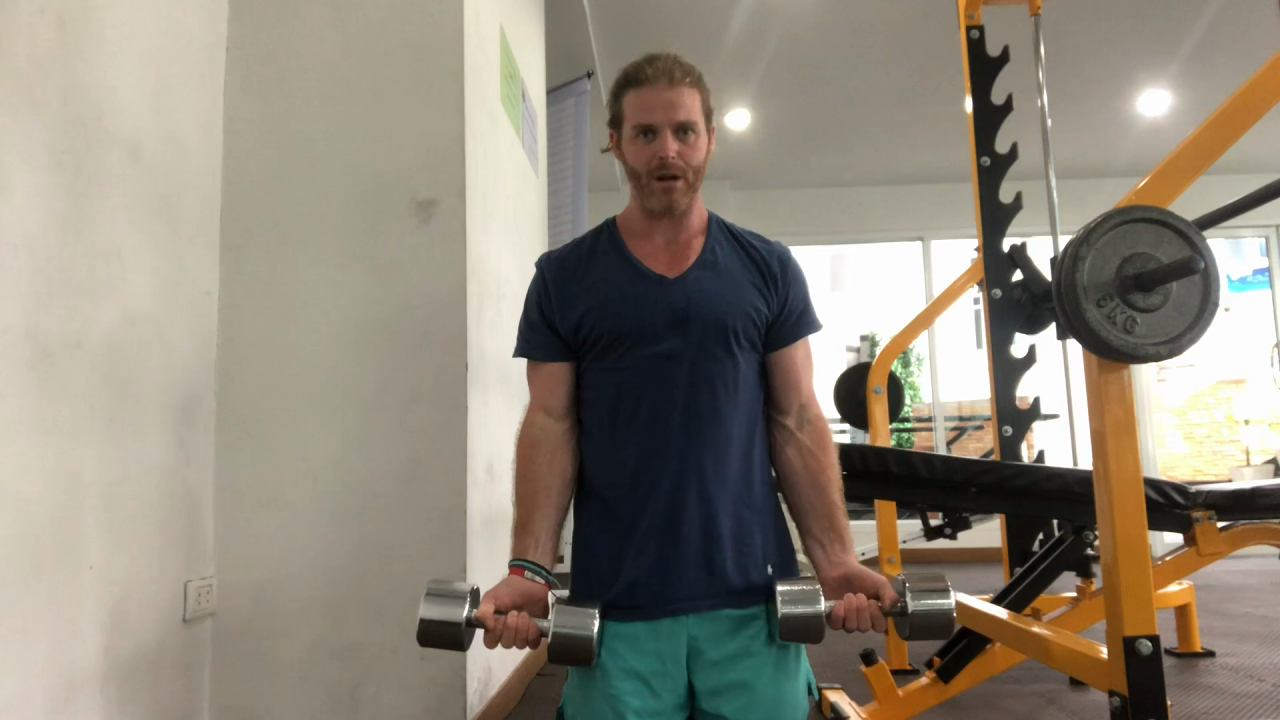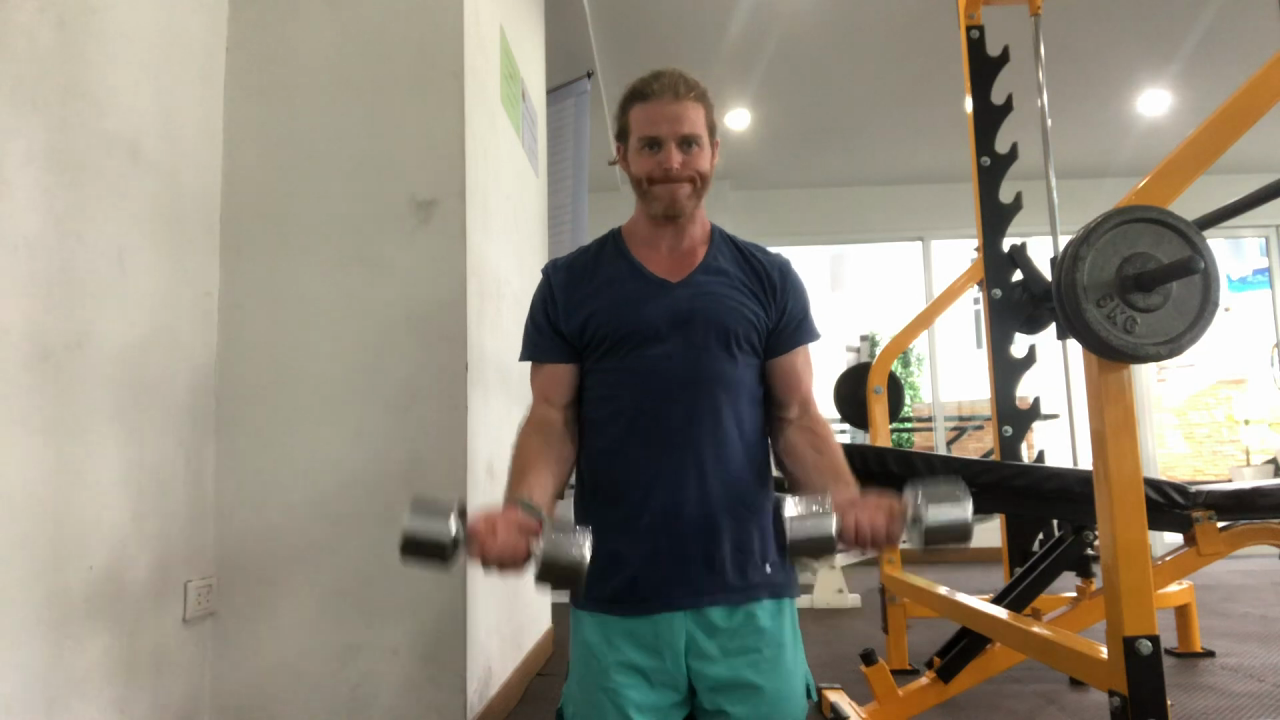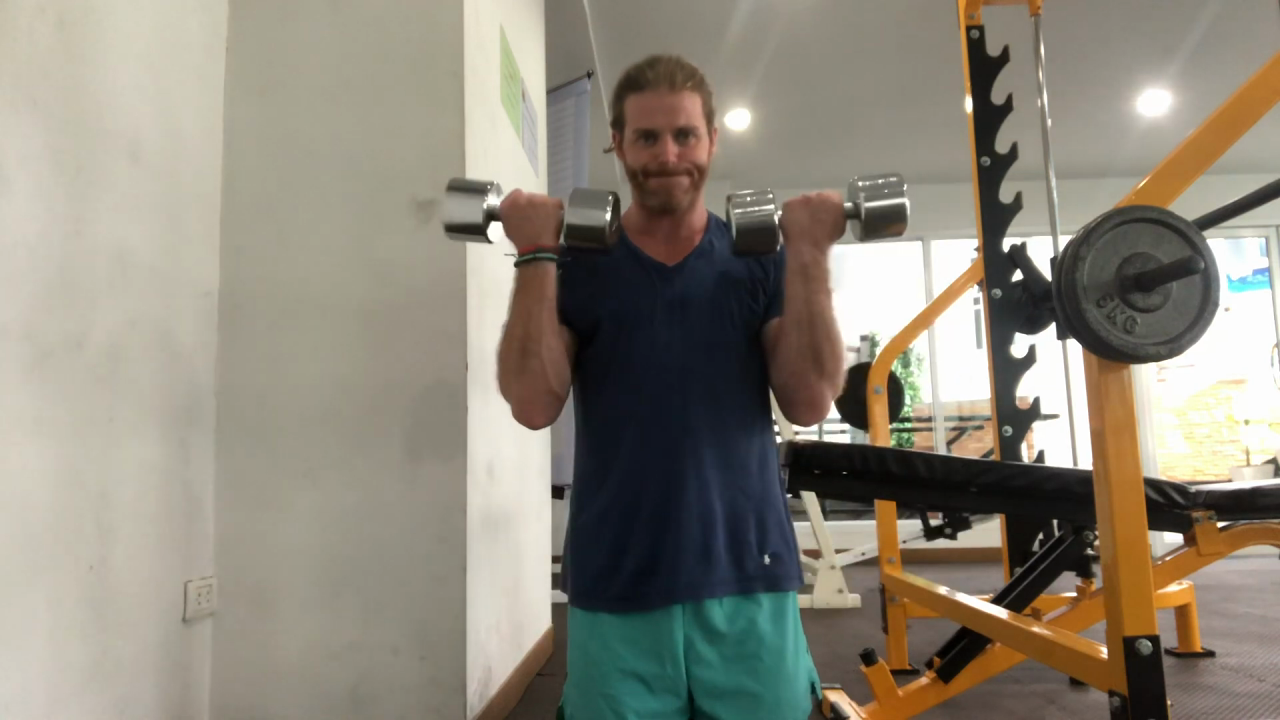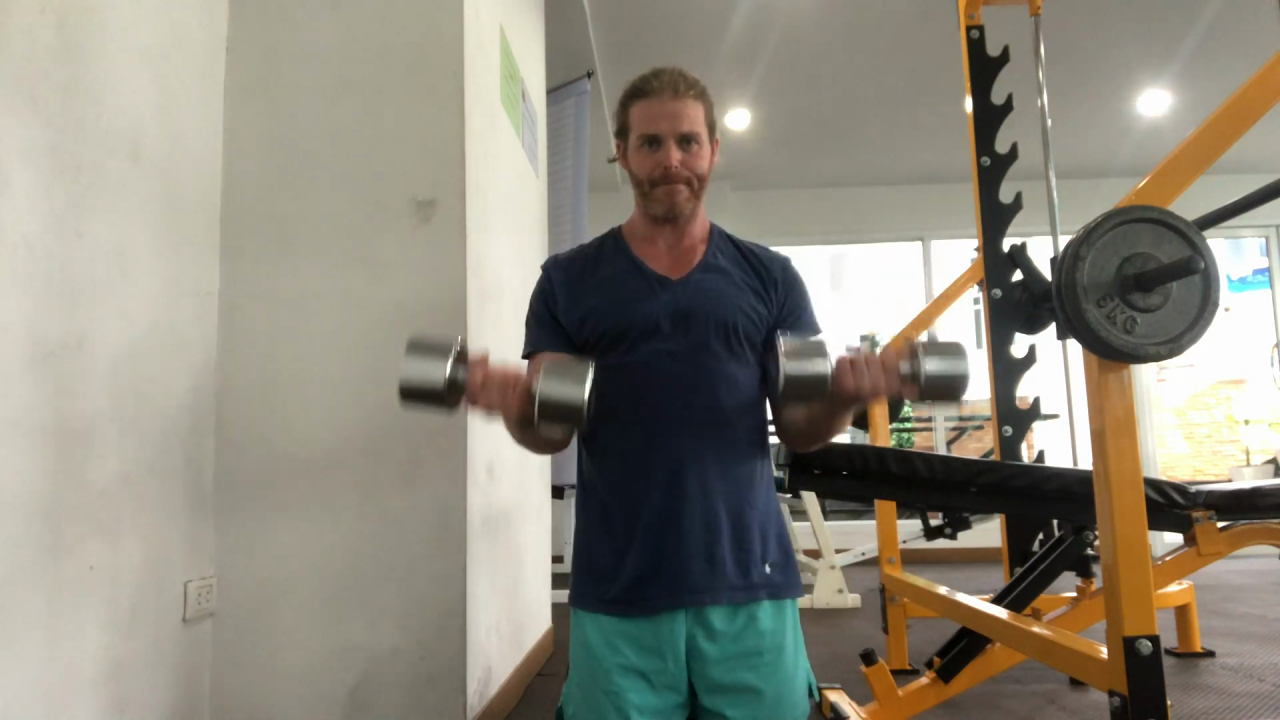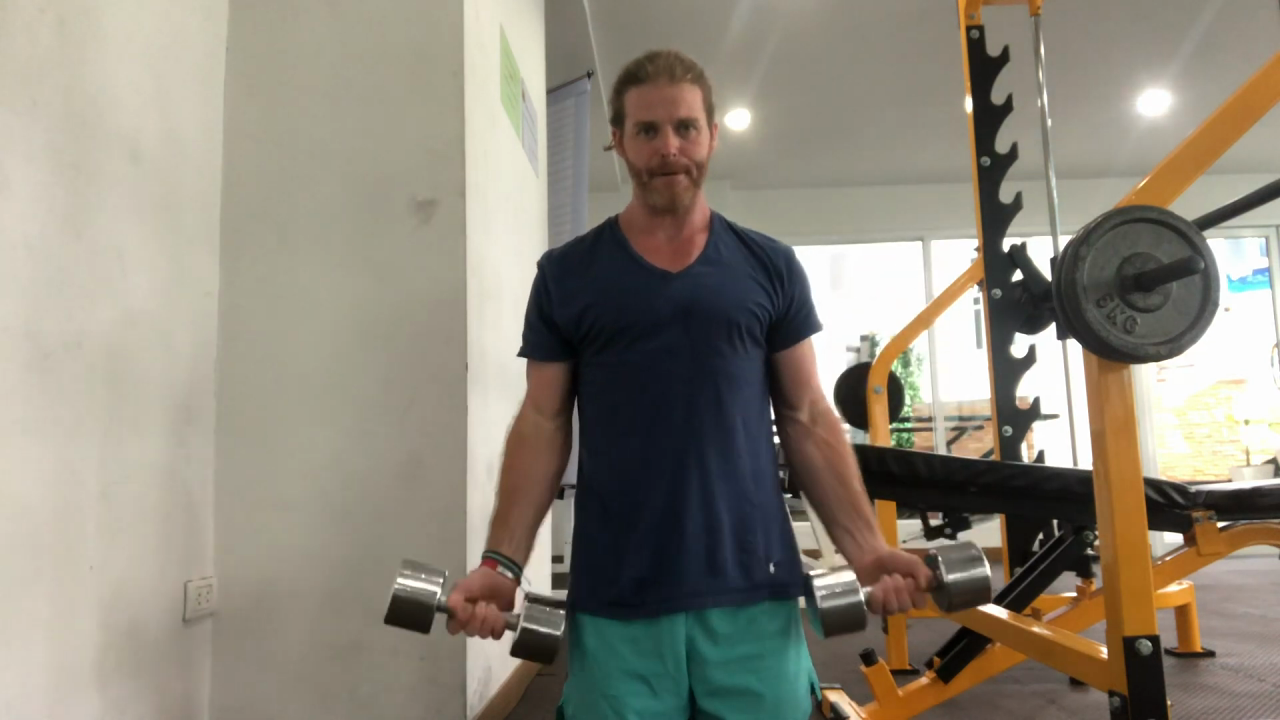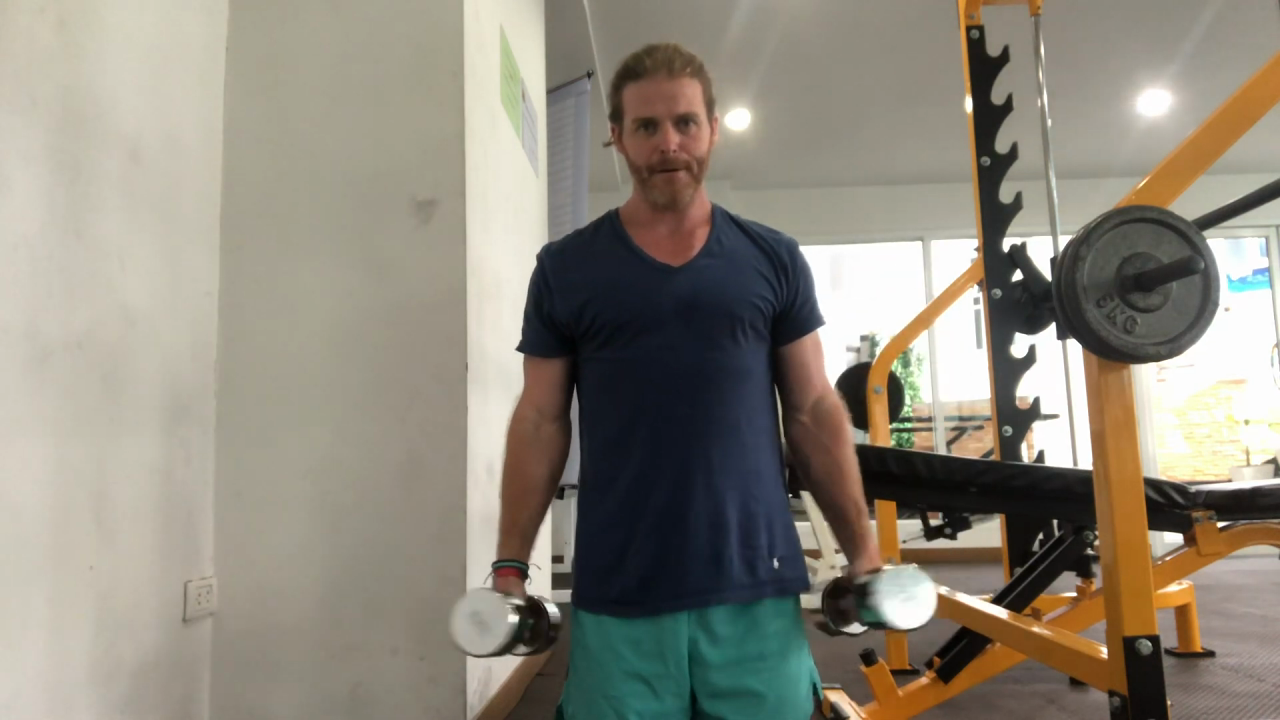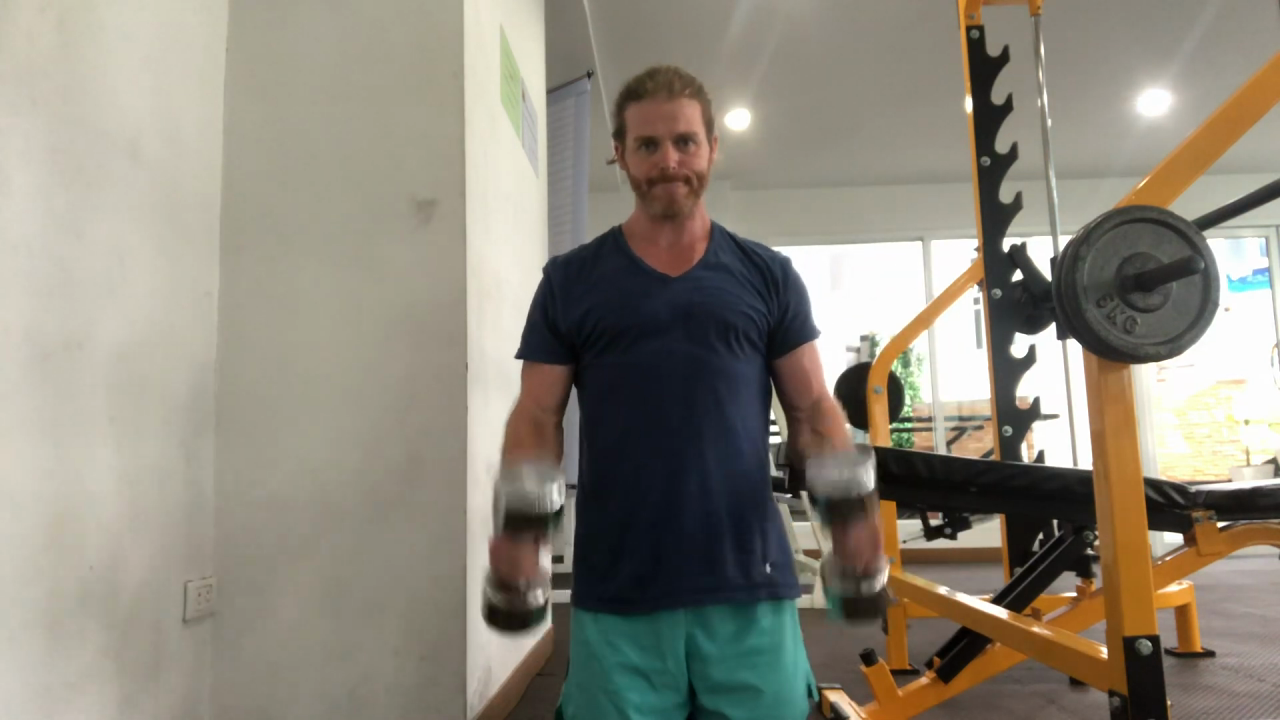
dt=0.7s
person 1, frame 1
left shoulder: (767, 268)
right shoulder: (564, 276)
left elbow: (796, 421)
right elbow: (552, 424)
left wrist: (835, 558)
right wrist: (530, 566)
left hip: (750, 593)
right hip: (618, 599)
person 1, frame 2
left shoulder: (767, 278)
right shoulder: (570, 281)
left elbow: (797, 418)
right elbow: (552, 419)
left wrist: (843, 499)
right wrist: (524, 509)
left hip: (746, 586)
right hip: (617, 594)
person 1, frame 3
left shoulder: (764, 260)
right shoulder: (574, 263)
left elbow: (809, 401)
right elbow: (533, 403)
left wrist: (809, 255)
right wrist: (535, 256)
left hip: (745, 572)
right hip: (617, 580)
person 1, frame 4
left shoulder: (767, 275)
right shoulder: (570, 278)
left elbow: (800, 421)
left wrist: (842, 396)
right wrist: (518, 403)
left hip: (746, 583)
right hip: (617, 591)
person 1, frame 5
left shoulder: (769, 267)
right shoulder: (566, 274)
left elbow: (806, 418)
right elbow: (544, 422)
left wrist: (863, 543)
right wrist: (503, 559)
left hip: (751, 588)
right hip: (615, 597)
person 1, frame 6
left shoulder: (773, 259)
right shoulder: (565, 268)
left elbow: (814, 411)
right elbow: (540, 421)
left wrist: (861, 546)
right wrist: (511, 565)
left hip: (755, 584)
right hip: (617, 594)
person 1, frame 7
left shoulder: (767, 275)
right shoulder: (570, 280)
left elbow: (811, 409)
right elbow: (538, 415)
left hip: (747, 584)
right hip: (616, 592)
